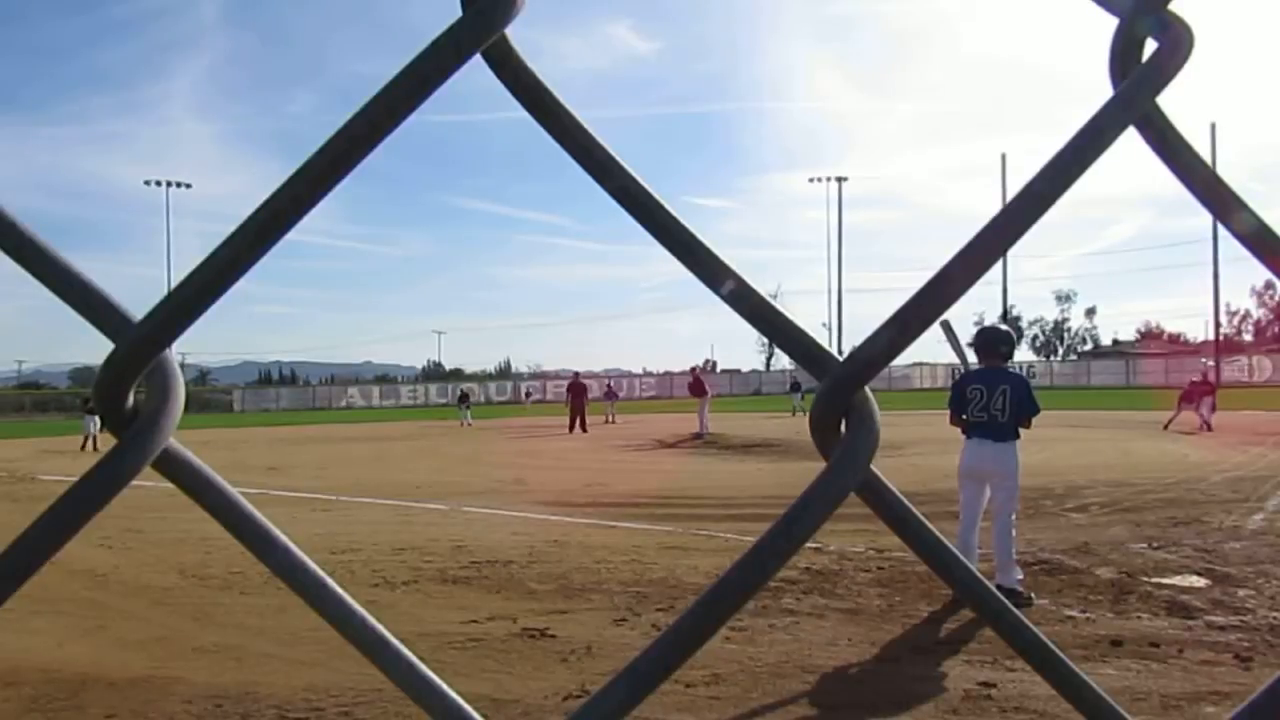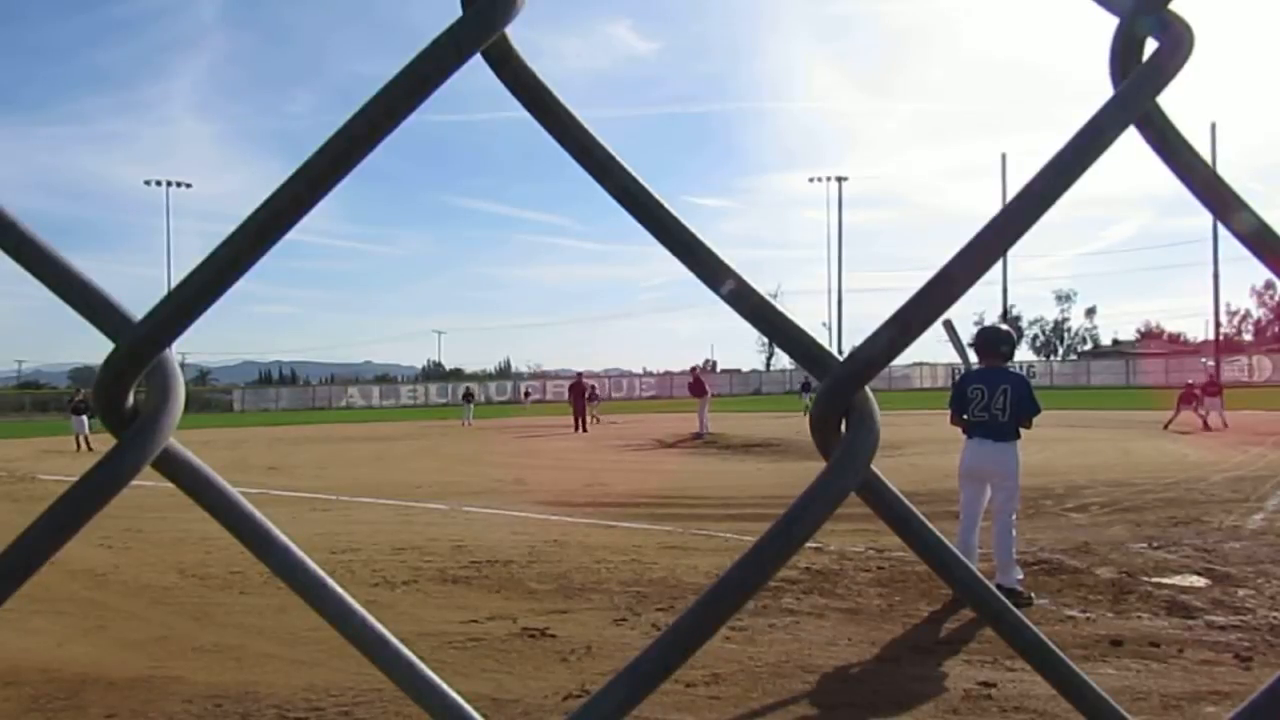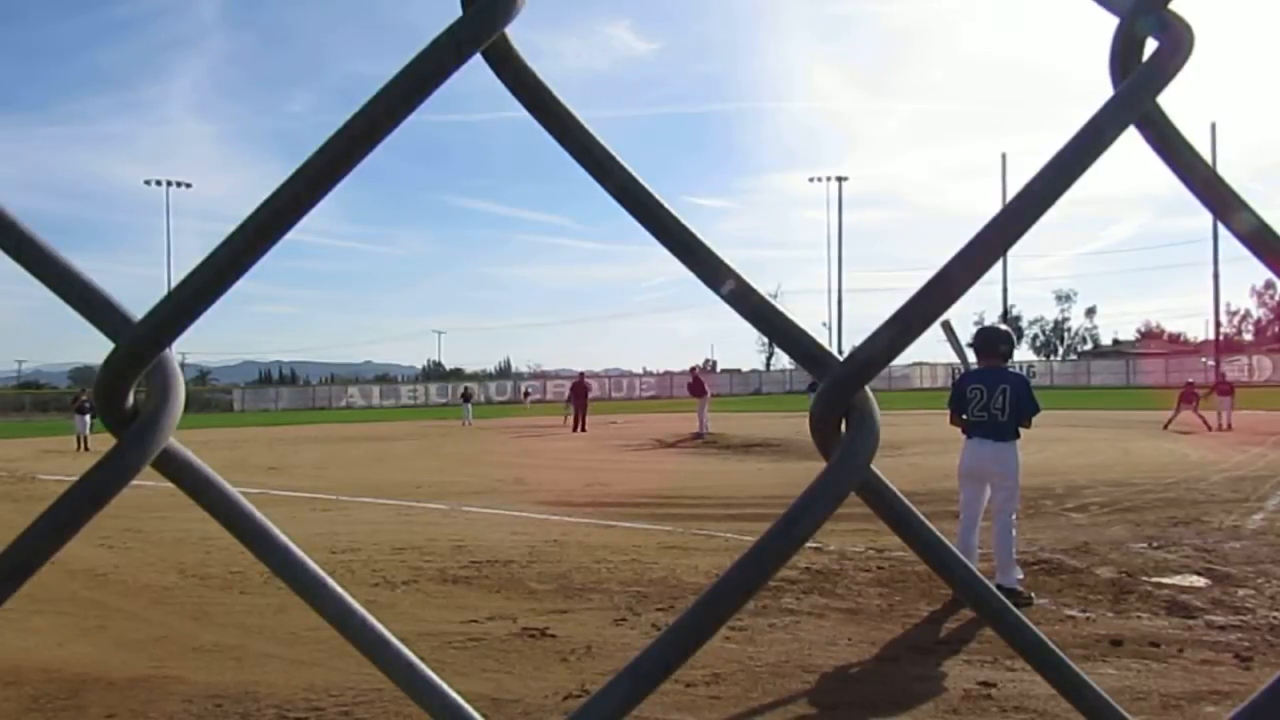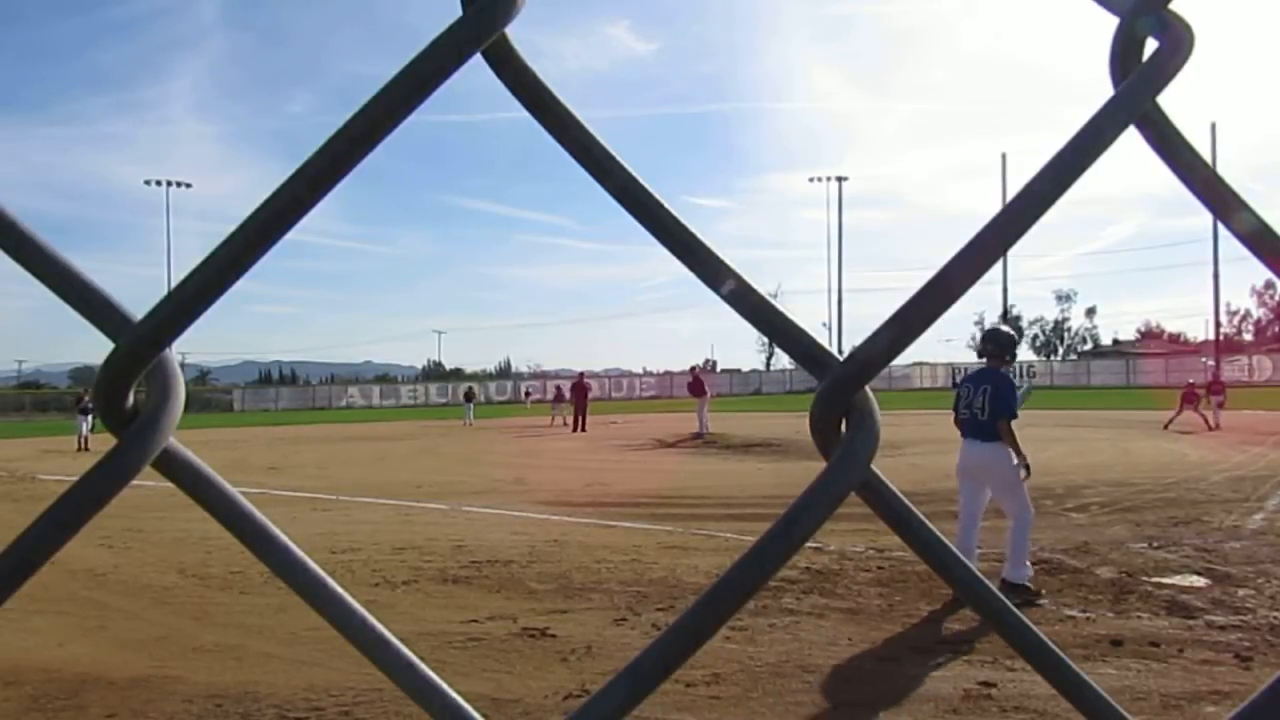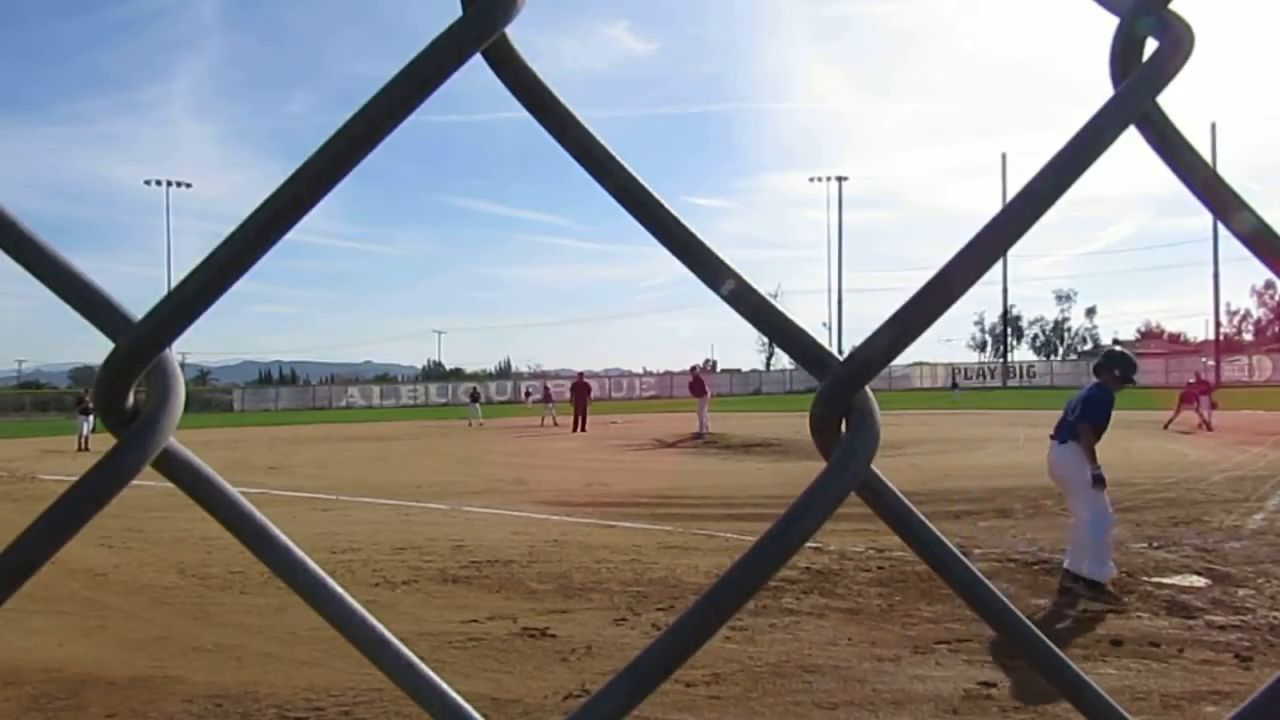
dt=1s
person 1, frame 1
left shoulder: (966, 380)
right shoulder: (1017, 382)
left elbow: (955, 419)
right elbow: (1026, 422)
left hip: (972, 452)
right hip: (1003, 453)
left knee: (968, 517)
right knee: (1004, 519)
right ankle: (1006, 583)
person 1, frame 2
left shoulder: (967, 379)
right shoulder: (1017, 381)
left elbow: (955, 419)
right elbow: (1027, 423)
left hip: (973, 451)
right hip: (1004, 452)
left knee: (968, 517)
right knee: (1004, 519)
right ankle: (1006, 582)
person 1, frame 3
left shoulder: (966, 380)
right shoulder: (1017, 381)
left elbow: (955, 419)
right elbow: (1026, 422)
left hip: (972, 451)
right hip: (1003, 452)
left knee: (968, 517)
right knee: (1004, 519)
right ankle: (1006, 583)
person 1, frame 4
left shoulder: (967, 381)
right shoulder: (1003, 382)
left elbow: (958, 420)
right elbow: (1003, 426)
right wrist: (1021, 456)
left hip: (968, 452)
right hip: (995, 453)
left knee: (968, 518)
right knee: (1022, 515)
right ankle: (1014, 579)
person 1, frame 5
left shoulder: (1088, 392)
right shoulder: (1103, 395)
right elbow: (1084, 430)
right wrist: (1095, 468)
left hip: (1057, 453)
right hip: (1071, 454)
left knee: (1082, 515)
right knee: (1100, 516)
left ankle: (1073, 572)
right ankle: (1094, 578)
